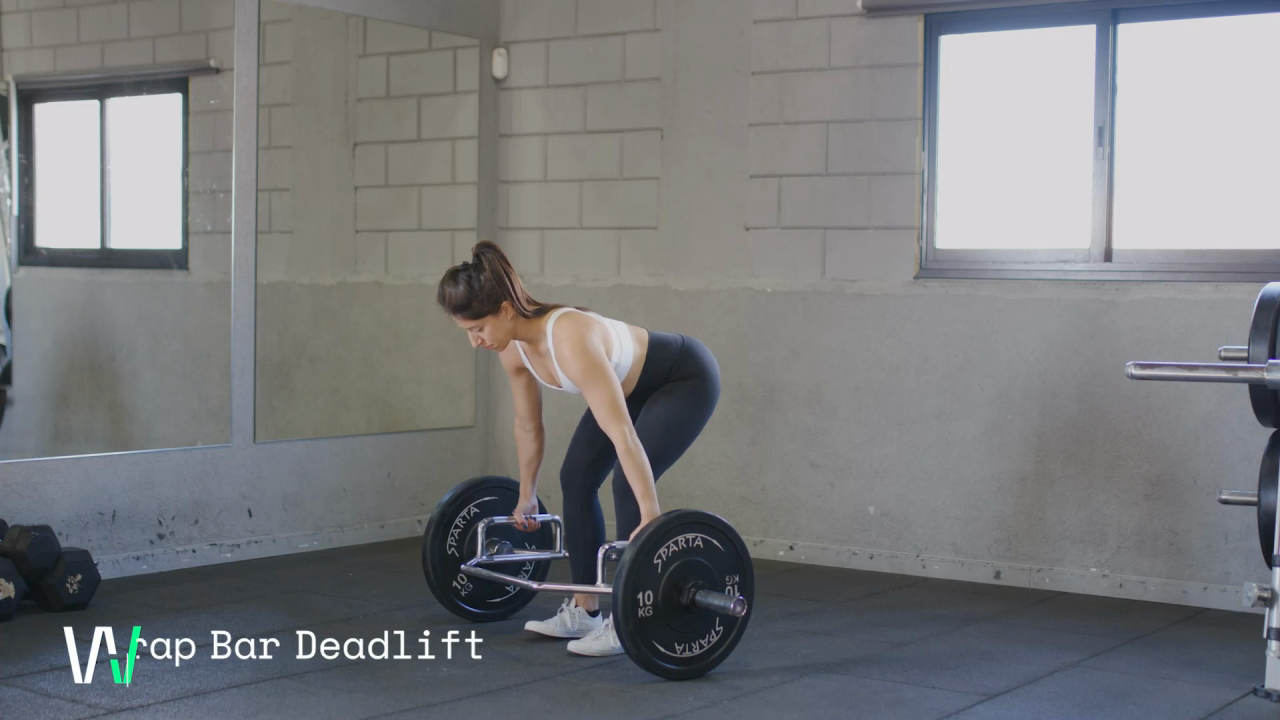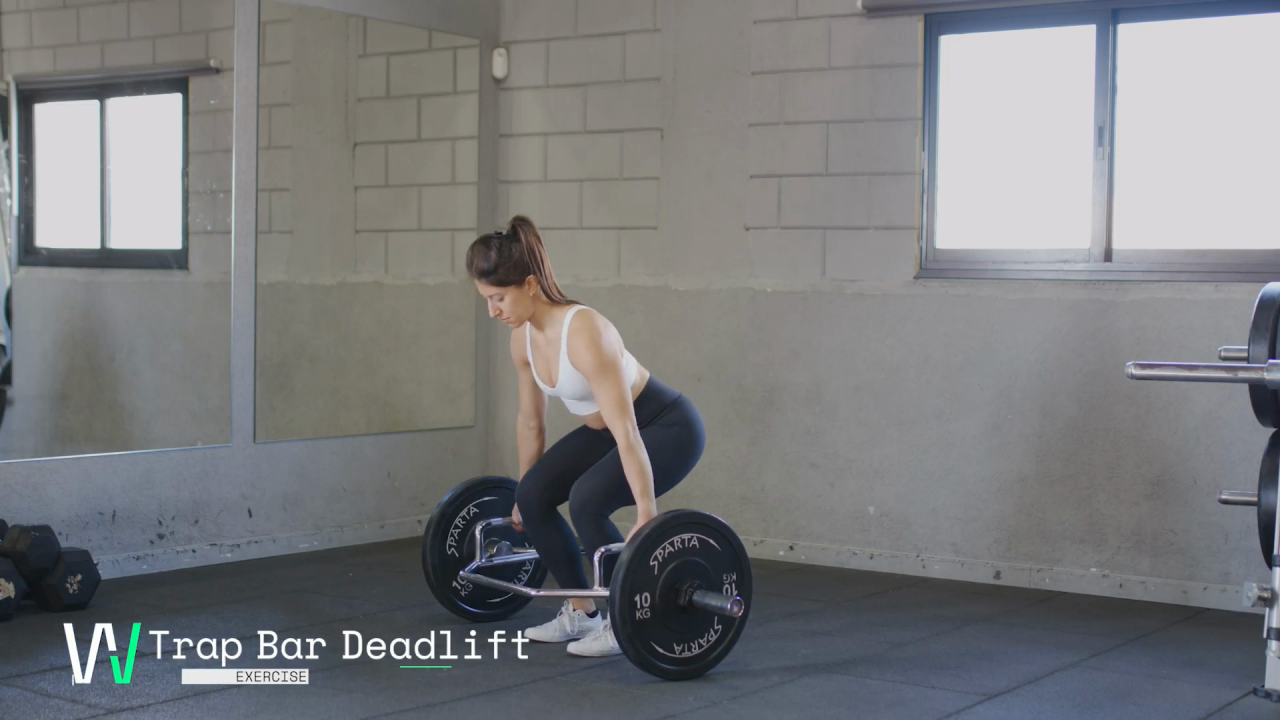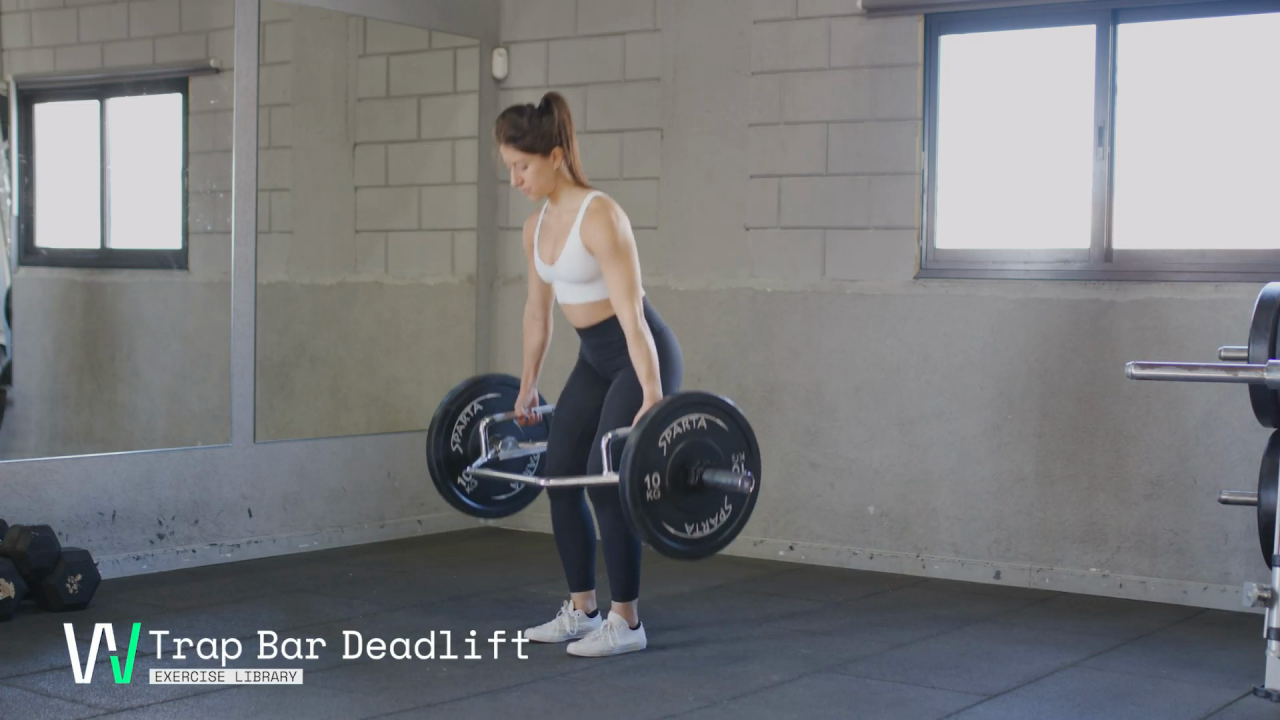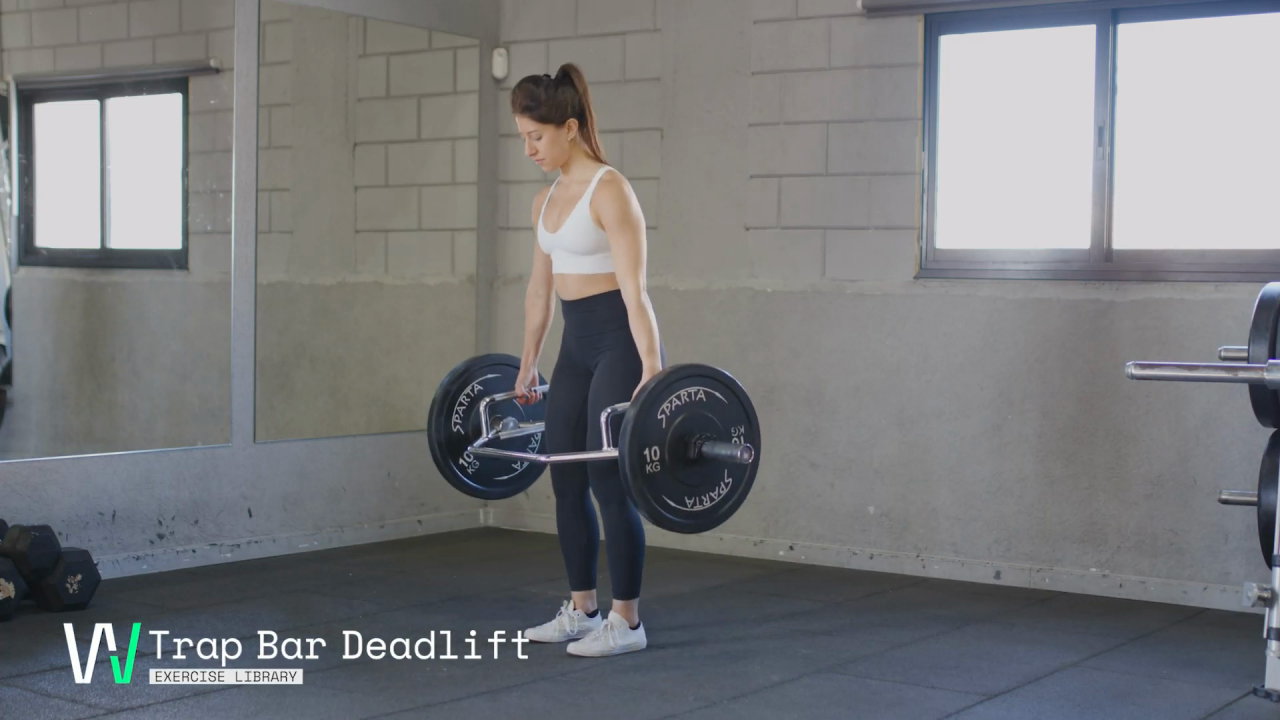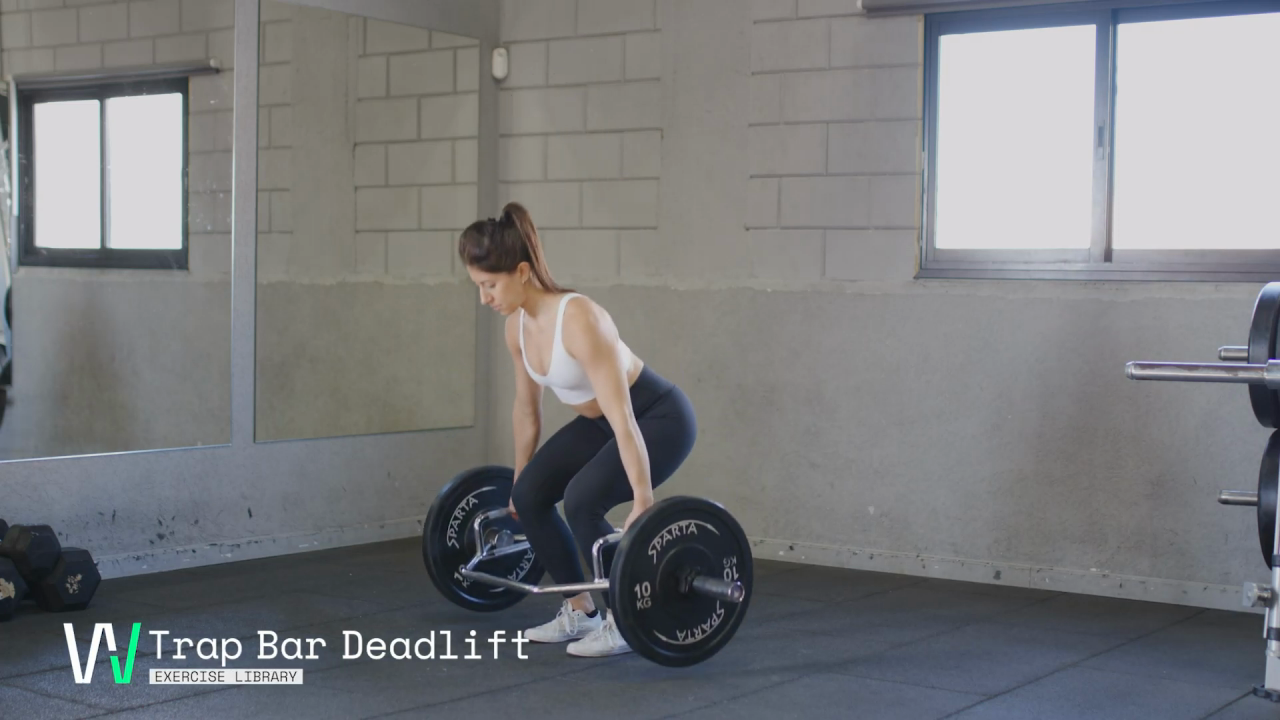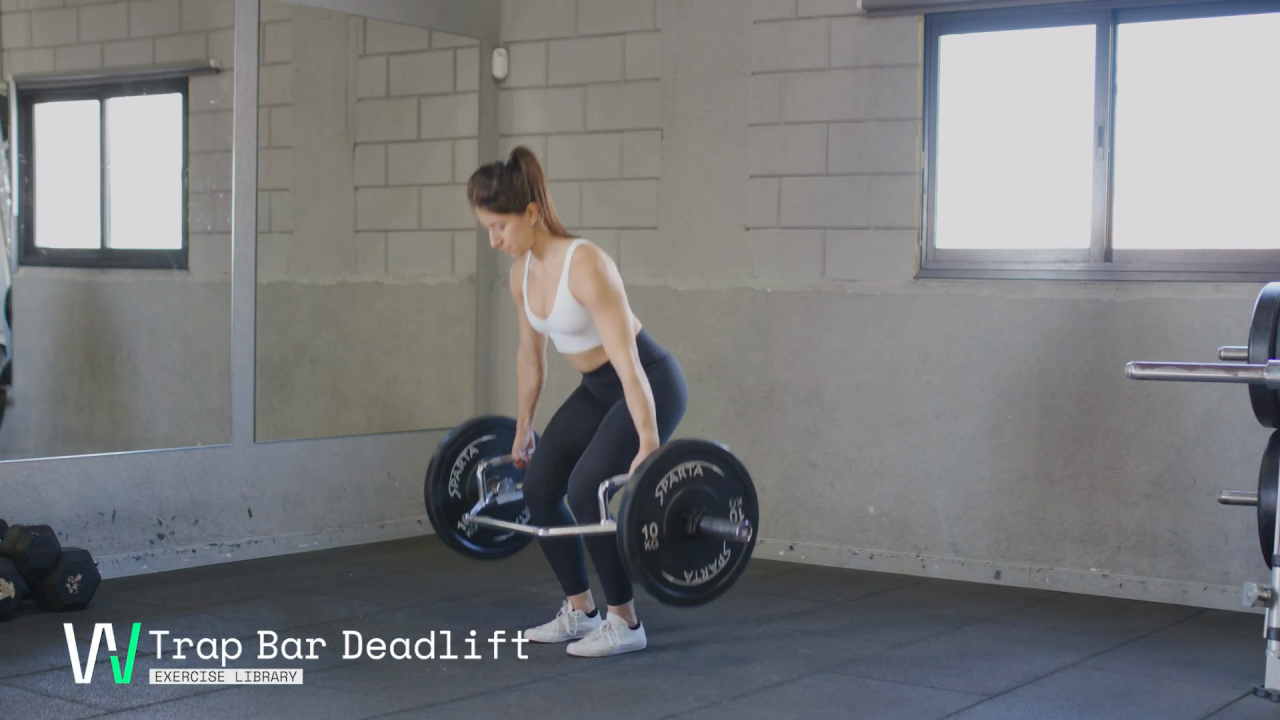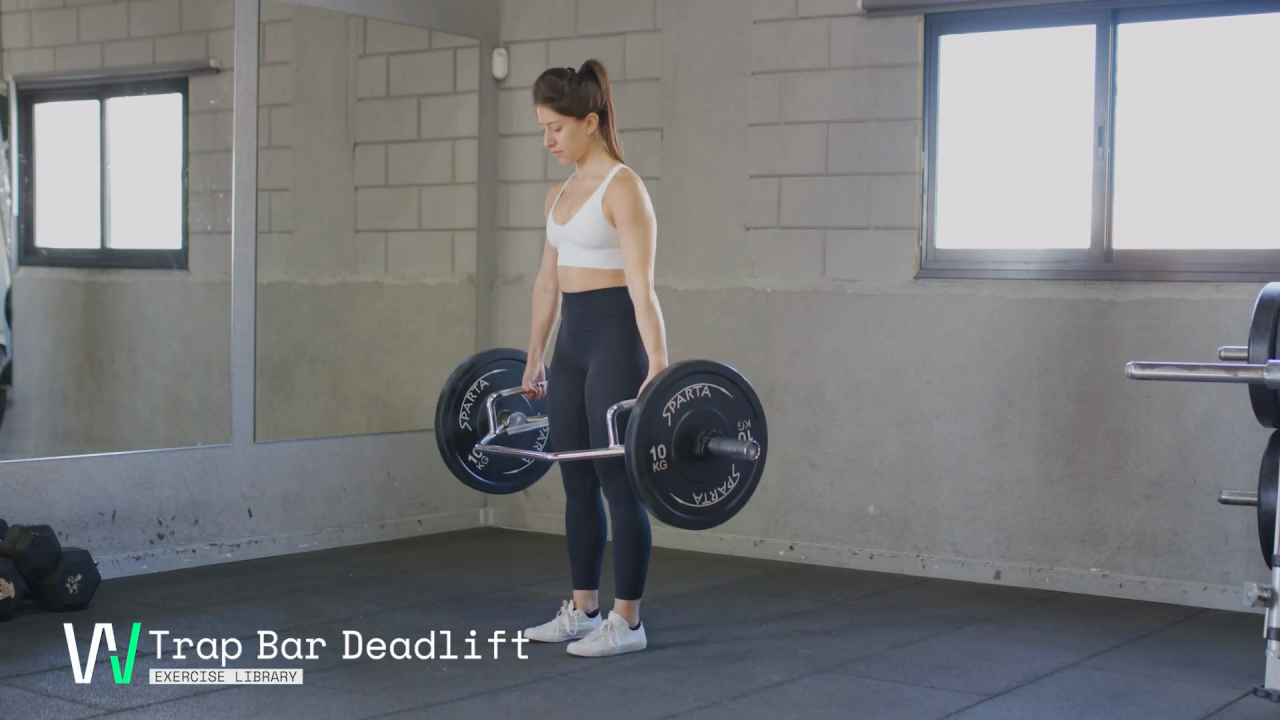
dt=0.7s
person 1, frame 1
left shoulder: (570, 340)
right shoulder: (513, 348)
left elbow: (621, 434)
right elbow: (528, 425)
left wrist: (651, 517)
right wrist: (526, 496)
left hip: (686, 378)
right hip: (632, 383)
left knee: (628, 484)
right knee: (576, 477)
right ankle: (583, 610)
person 1, frame 2
left shoulder: (585, 334)
right shoulder: (523, 339)
left elbow: (626, 434)
right elbow: (530, 422)
left wrist: (647, 517)
right wrist: (520, 494)
left hip: (668, 427)
right hip: (605, 429)
left knee: (587, 501)
right knee: (532, 497)
right ankle: (581, 612)
person 1, frame 3
left shoulder: (599, 215)
right shoulder: (536, 225)
left elbow: (632, 316)
right elbow: (537, 312)
left wrist: (653, 401)
right wrist: (527, 389)
left hip: (640, 355)
right hip: (595, 360)
left knee: (607, 479)
right knee: (559, 476)
left ankle: (626, 622)
right ankle: (581, 609)
person 1, frame 4
left shoulder: (610, 190)
right shoulder: (548, 198)
left elbow: (634, 288)
right elbow: (540, 288)
left wrist: (652, 374)
right wrist: (527, 365)
left hip: (621, 343)
right hip: (577, 348)
left knee: (609, 479)
right knee: (566, 478)
left ankle: (626, 622)
right ankle: (582, 611)
person 1, frame 5
left shoulder: (580, 320)
right shoulder: (517, 324)
left elbow: (623, 419)
right elbow: (526, 407)
left wrist: (644, 505)
right wrist: (517, 480)
left hip: (659, 417)
right hip: (599, 422)
left knee: (582, 501)
right knee: (529, 497)
right ankle: (580, 610)
person 1, frame 6
left shoulder: (586, 264)
right shoulder: (522, 271)
left elbow: (628, 360)
right elbow: (530, 356)
left wrist: (649, 451)
right wrist: (522, 434)
left hip: (649, 387)
right hip: (595, 389)
left knee: (587, 494)
right knee: (537, 491)
left ankle: (625, 623)
right ankle: (580, 610)
person 1, frame 7
left shoulder: (623, 187)
right shoulder: (561, 193)
left elbow: (643, 288)
right elbow: (548, 282)
left wrist: (658, 370)
right wrist: (535, 358)
left hip: (617, 339)
right hip: (572, 343)
left knee: (619, 483)
right knee: (578, 482)
left ankle: (627, 622)
right ankle: (582, 609)
